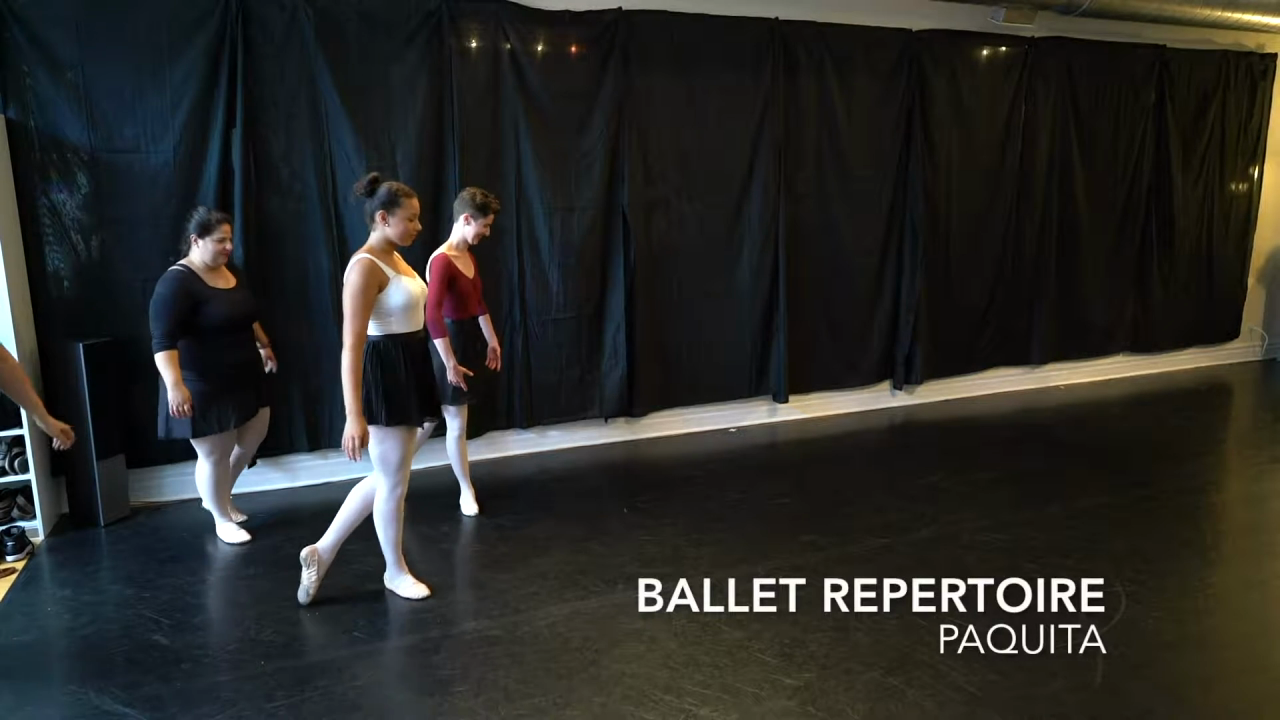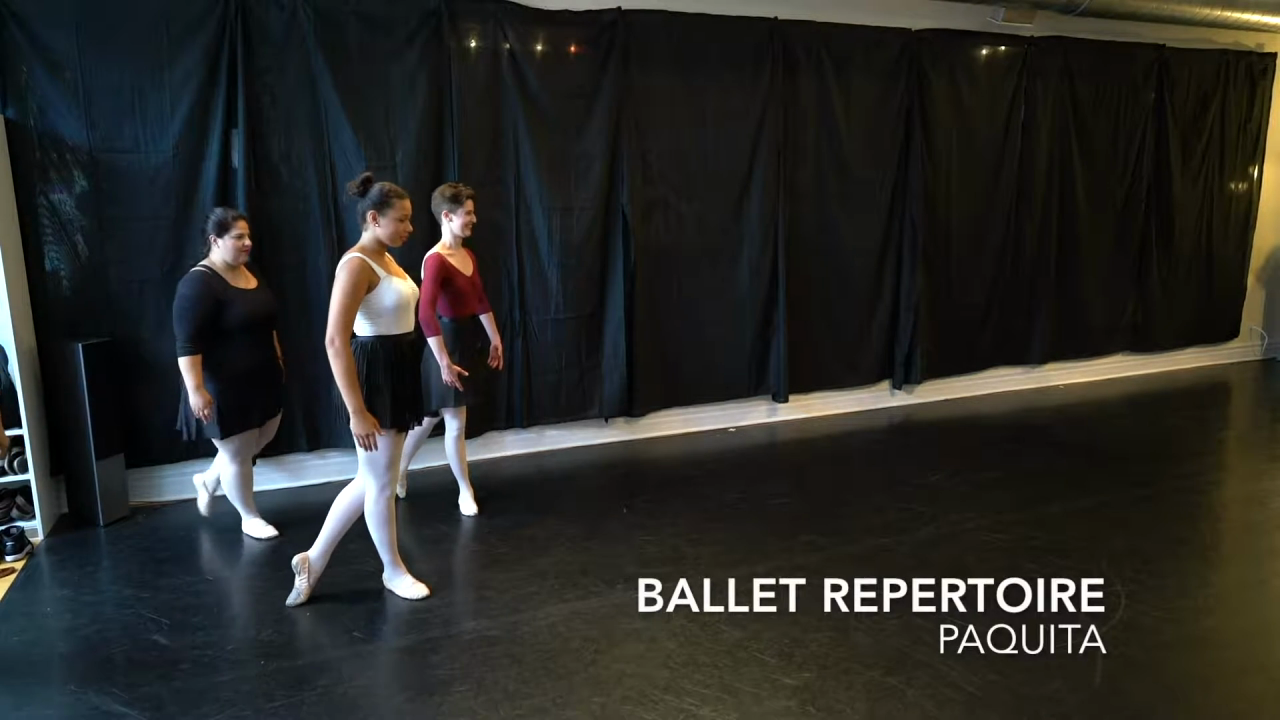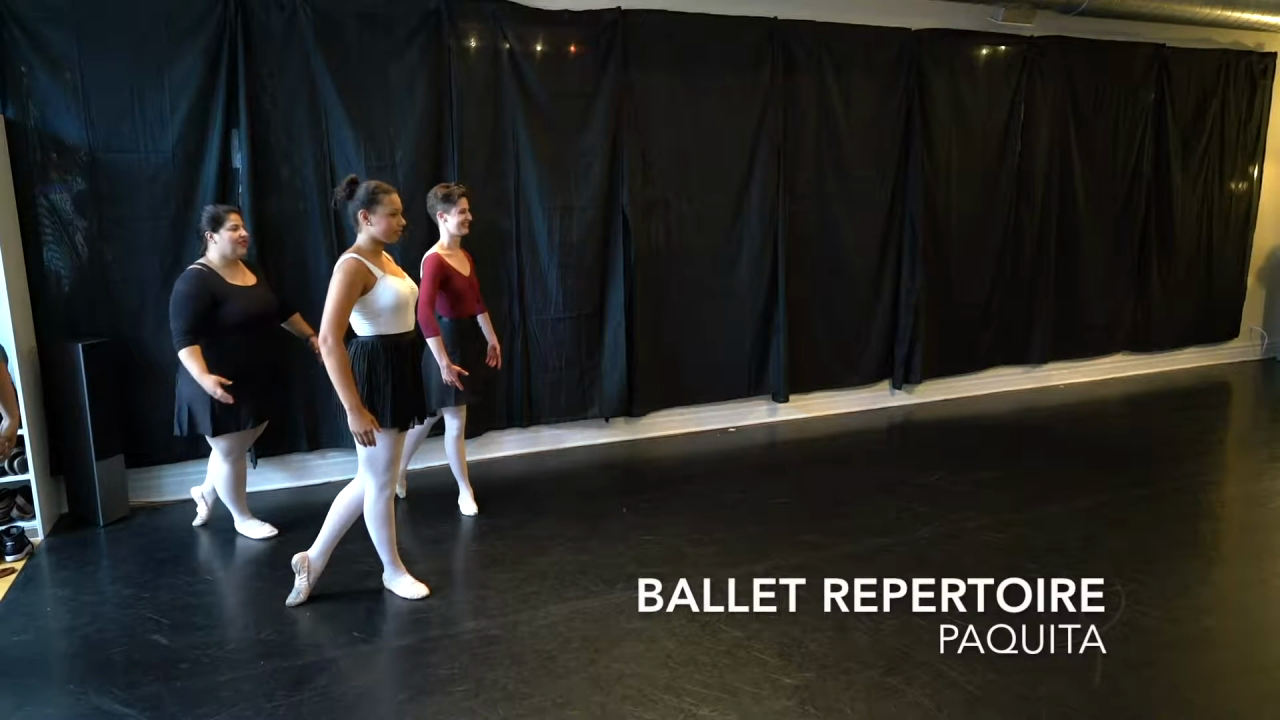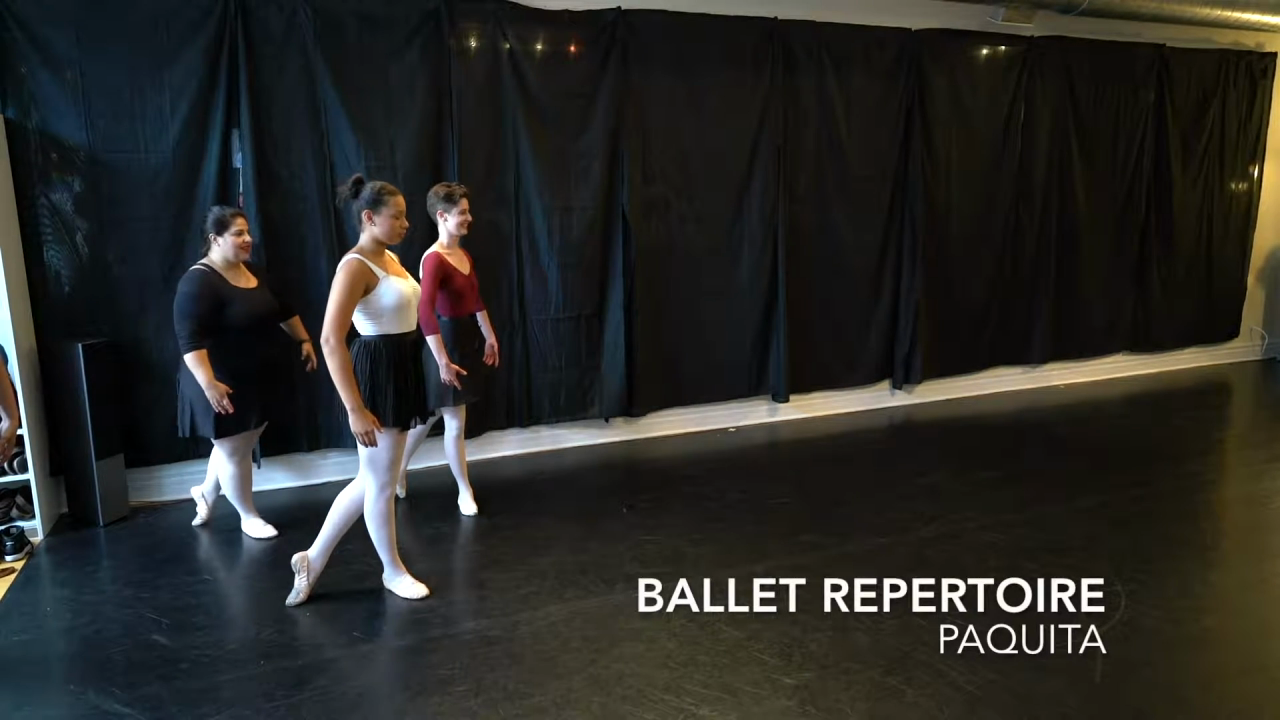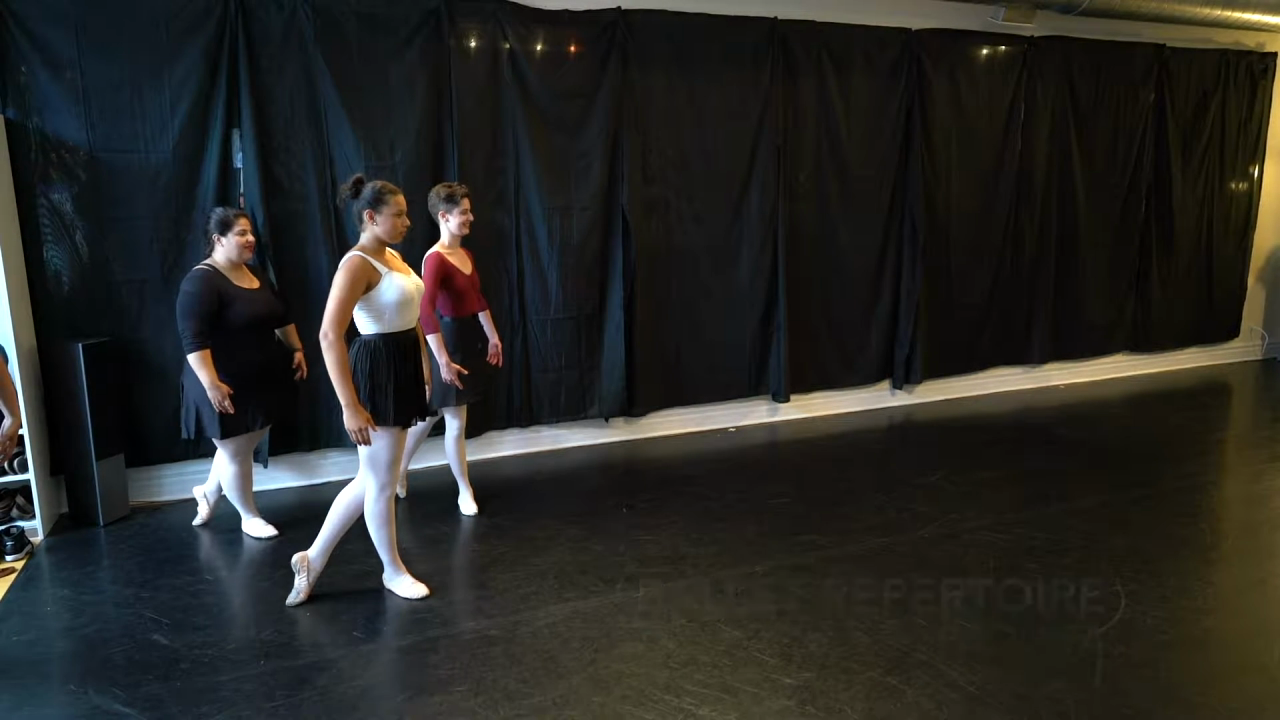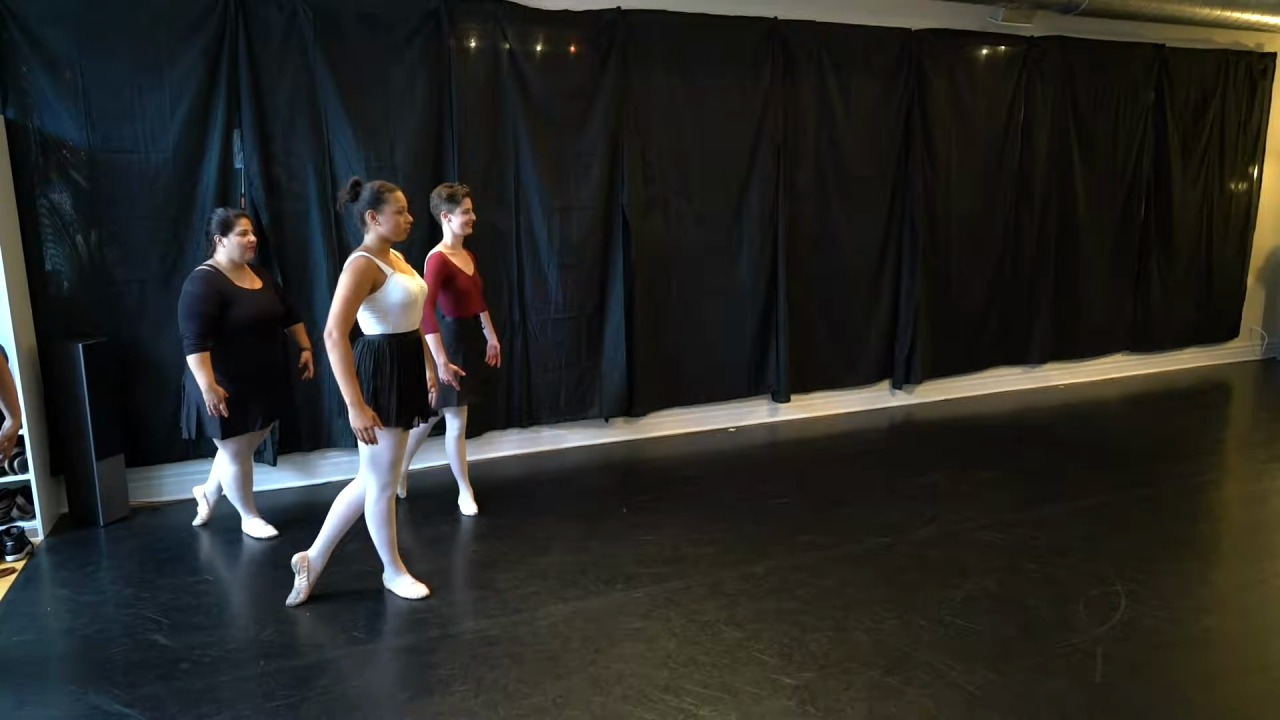
dt=0.7s
person 1, frame 1
left shoulder: (394, 258)
right shoulder: (366, 267)
right elbow: (352, 345)
right wrist: (354, 416)
left hip: (408, 372)
right hip: (384, 377)
left knee: (385, 477)
right knee: (393, 481)
left ankle: (321, 552)
right ankle: (395, 570)
person 1, frame 2
left shoulder: (386, 259)
right shoulder: (357, 265)
right elbow: (336, 341)
left wrist: (400, 386)
right wrist: (357, 411)
left hip: (398, 371)
right hip: (374, 375)
left knee: (371, 479)
right knee: (380, 483)
left ankle: (314, 560)
right ankle: (393, 570)
person 1, frame 3
left shoulder: (386, 258)
right shoulder: (353, 266)
right elbow: (329, 340)
left wrist: (406, 380)
right wrist: (354, 408)
left hip: (399, 370)
right hip: (375, 374)
left knee: (370, 479)
right knee: (380, 483)
left ankle: (313, 559)
right ankle: (393, 570)
person 1, frame 4
left shoulder: (391, 259)
right shoulder: (356, 266)
right elbow: (332, 340)
left wrist: (414, 377)
right wrist: (356, 409)
left hip: (402, 369)
right hip: (376, 372)
left knee: (371, 478)
right knee: (381, 482)
left ankle: (313, 559)
right ankle: (393, 570)
person 1, frame 5
left shoulder: (393, 256)
right shoulder: (357, 264)
right elbow: (330, 335)
left wrist: (425, 370)
right wrist: (350, 406)
left hip: (402, 368)
right hip: (377, 371)
left knee: (371, 478)
right knee: (381, 482)
left ankle: (313, 559)
right ankle: (393, 570)
person 1, frame 6
left shoulder: (397, 257)
right shoulder: (363, 264)
right elbow: (334, 335)
left wrist: (429, 370)
right wrist: (356, 405)
left hip: (406, 367)
right hip: (381, 370)
left knee: (373, 478)
right knee: (382, 482)
left ankle: (314, 558)
right ankle: (393, 570)
person 2, frame 1
left shoulder: (229, 271)
right shoulder: (177, 283)
right elbow: (163, 340)
left wrist: (264, 347)
right wrist: (175, 384)
left hip: (245, 379)
right hip: (205, 387)
left knee: (251, 441)
right knee: (215, 456)
left ankle: (220, 497)
right ankle: (222, 519)
person 2, frame 2
left shoulder: (249, 272)
right shoulder: (199, 284)
left elbow: (266, 322)
right elbow: (187, 344)
left wrist: (277, 357)
right wrist: (196, 389)
left hip: (260, 379)
right hip: (224, 388)
left knee: (261, 440)
right knee: (238, 454)
left ankle: (209, 480)
right ankle: (249, 517)
person 2, frame 3
left shoulder: (251, 270)
right shoulder: (196, 281)
left elbow: (281, 308)
right elbow: (184, 336)
left wrist: (310, 335)
right wrist: (202, 376)
left hip: (257, 380)
right hip: (222, 386)
left knee: (239, 445)
right knee: (230, 452)
left ankle: (207, 493)
right ankle: (242, 518)
person 2, frame 4
left shoulder: (252, 271)
right shoulder: (199, 282)
left elbow: (281, 308)
right elbow: (190, 339)
left wrist: (304, 340)
right wrist: (208, 383)
left hip: (258, 380)
right hip: (224, 387)
left knee: (240, 444)
right knee: (235, 450)
left ankle: (207, 492)
right ankle: (248, 516)
person 2, frame 5
left shoulder: (254, 274)
right shoulder: (202, 282)
left elbow: (281, 315)
right elbow: (194, 340)
left wrist: (296, 349)
right wrist: (211, 383)
left hip: (261, 380)
right hip: (226, 387)
left knee: (245, 445)
right knee: (236, 451)
left ankle: (209, 492)
right ankle: (249, 516)
person 2, frame 6
left shoulder: (258, 273)
right shoulder: (203, 282)
left elbow: (288, 312)
right elbow: (194, 341)
left wrist: (305, 347)
right wrist: (207, 385)
left hip: (263, 382)
right hip: (227, 387)
left knee: (245, 445)
right knee: (237, 451)
left ankle: (208, 492)
right ankle: (249, 517)
person 3, frame 1
left shoulder: (469, 256)
right shoulder: (441, 260)
right elbow: (432, 317)
left wrist: (491, 341)
right wrist: (449, 363)
left hip: (469, 340)
right hip: (449, 345)
right knee: (456, 424)
right ankle: (466, 492)
person 3, frame 2
left shoulder: (468, 255)
right shoulder: (436, 260)
left elbow: (481, 300)
right elbow: (426, 314)
left wrist: (495, 339)
right wrist: (443, 361)
left hip: (471, 339)
right hip: (449, 341)
left knee: (432, 415)
right knee: (456, 424)
left ankle: (398, 472)
right ankle: (465, 491)
person 3, frame 3
left shoulder: (465, 256)
right shoulder: (434, 260)
left elbow: (477, 301)
right elbow: (424, 314)
left wrist: (491, 338)
right wrist: (443, 361)
left hip: (469, 339)
right hip: (447, 341)
left knee: (430, 415)
right knee: (456, 423)
left ankle: (398, 472)
right ankle: (465, 491)
person 3, frame 4
left shoulder: (464, 254)
right shoulder: (434, 259)
left elbow: (476, 300)
right elbow: (425, 312)
left wrist: (489, 336)
right wrist: (442, 360)
left hip: (468, 338)
right hip: (447, 340)
left knee: (430, 414)
right knee: (455, 423)
left ankle: (398, 471)
right ankle: (464, 491)
person 3, frame 5
left shoulder: (466, 254)
right shoulder: (435, 259)
left elbow: (478, 299)
right elbow: (426, 311)
left wrist: (492, 336)
right wrist: (442, 359)
left hip: (470, 338)
right hip: (449, 340)
left knee: (431, 414)
right knee: (456, 423)
left ankle: (398, 472)
right ankle: (465, 491)
person 3, frame 6
left shoulder: (468, 255)
right shoulder: (438, 259)
right elbow: (426, 311)
left wrist: (491, 338)
right wrist: (440, 360)
left hip: (471, 338)
right hip: (451, 340)
left knee: (431, 414)
right knee: (457, 424)
left ankle: (398, 472)
right ankle: (465, 491)
